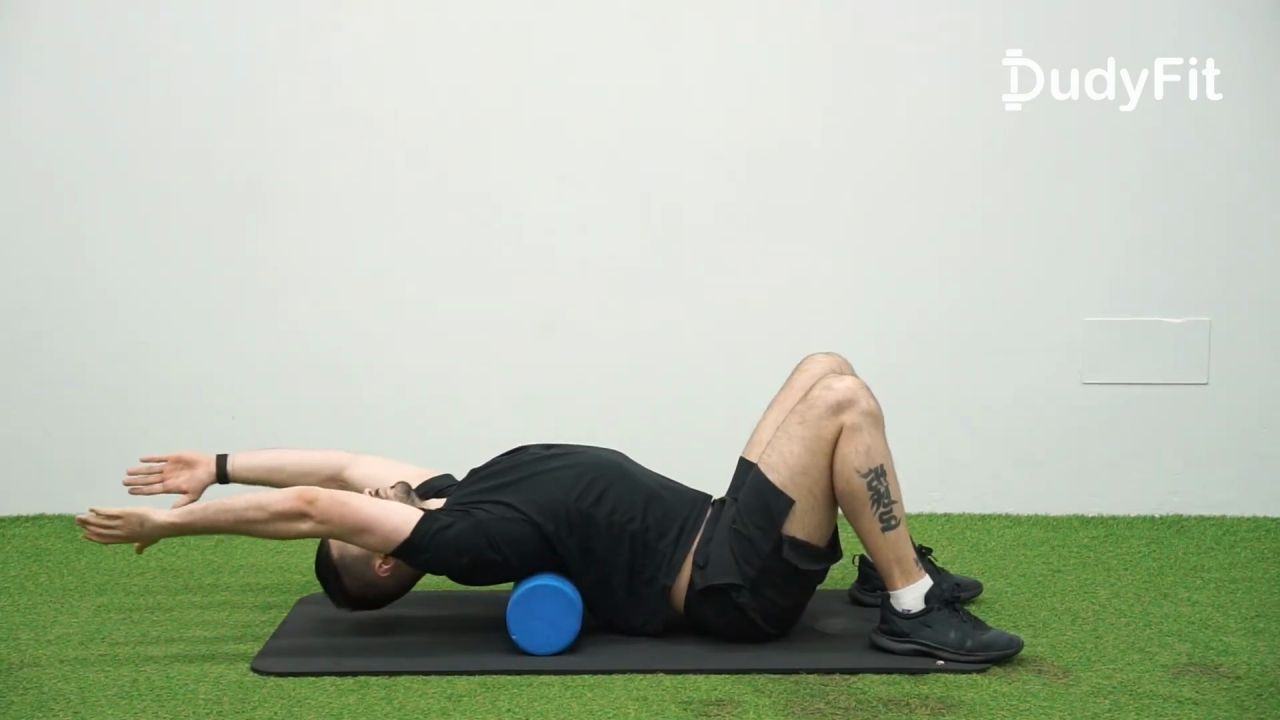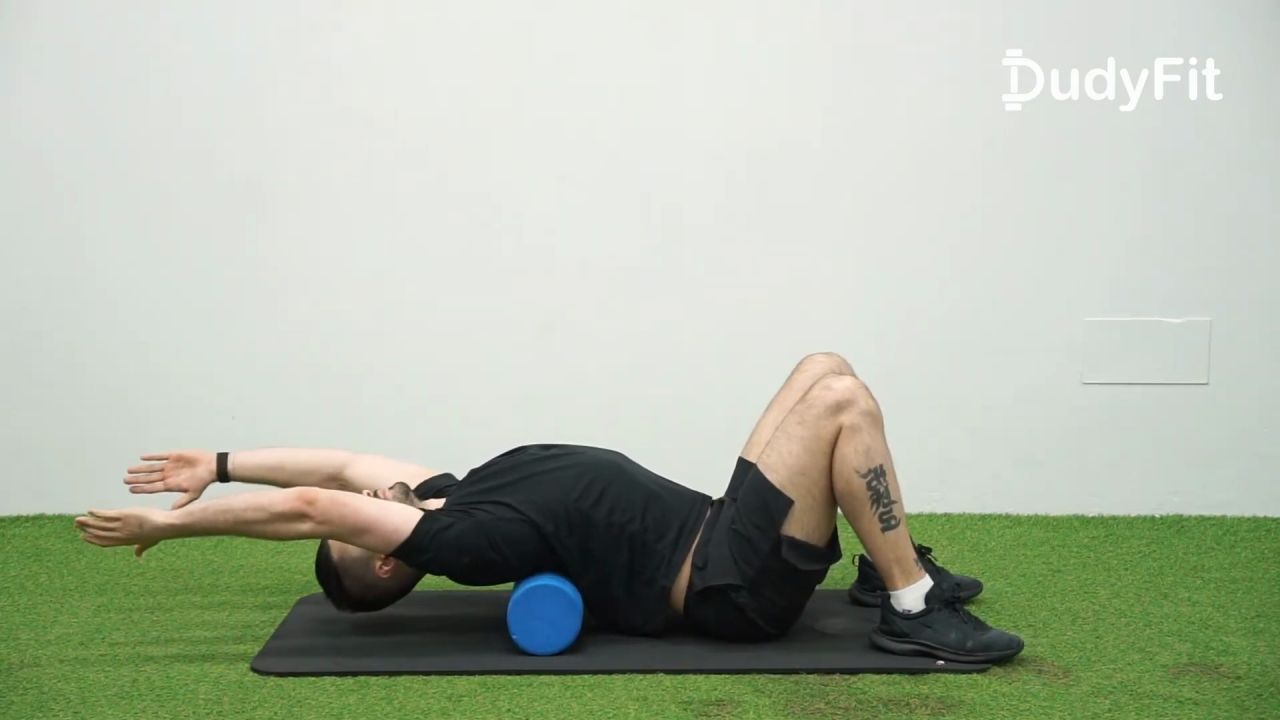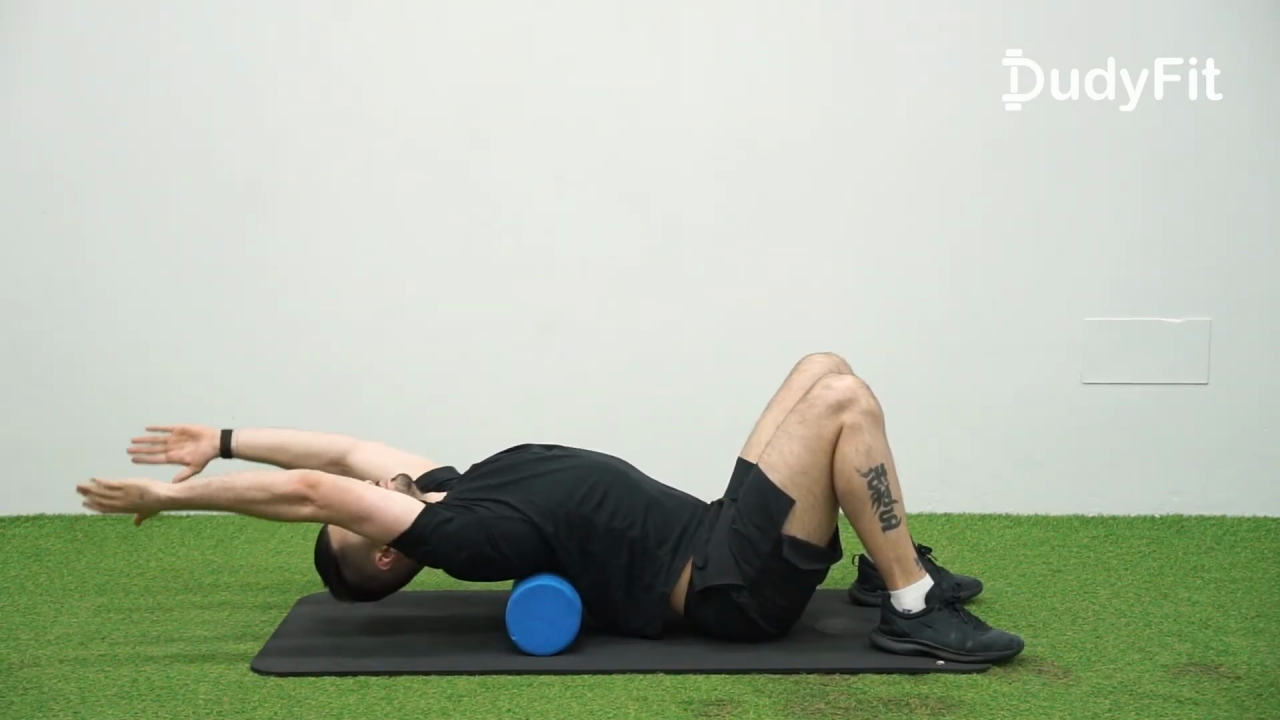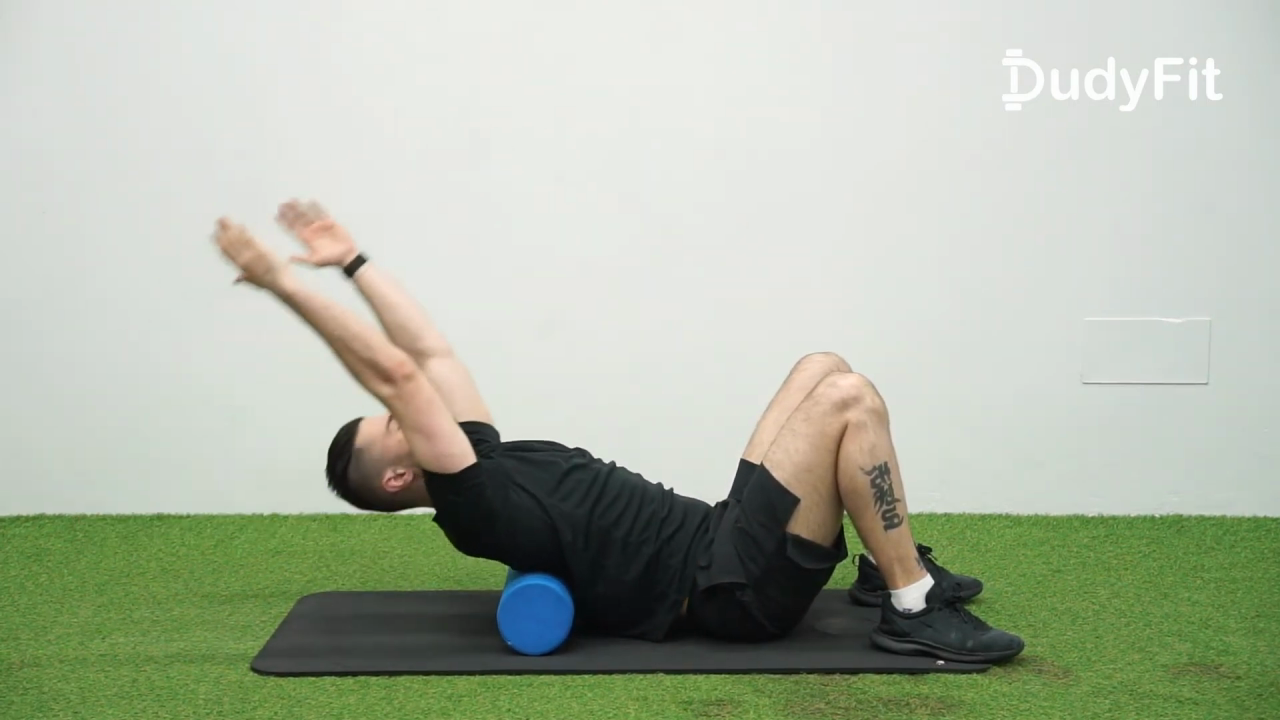
dt=0.5s
person 1, frame 1
left shoulder: (452, 498)
right shoulder: (461, 541)
left elbow: (340, 465)
right elbow: (315, 504)
left wrist: (215, 465)
right wrist: (169, 519)
left hip: (723, 539)
right hip: (733, 582)
left knee: (826, 370)
right knee: (841, 402)
left ankle: (893, 569)
right ankle: (912, 610)
person 1, frame 2
left shoulder: (453, 499)
right shoulder: (460, 540)
left elbow: (341, 465)
right elbow: (316, 505)
left wrist: (217, 464)
right wrist: (171, 521)
left hip: (720, 538)
right hip: (734, 582)
left knee: (826, 370)
right knee: (841, 402)
left ankle: (892, 569)
right ankle: (911, 609)
person 1, frame 3
left shoulder: (456, 489)
right shoulder: (461, 535)
left elbow: (347, 452)
right elbow: (313, 486)
left wrist: (218, 442)
right wrist: (170, 489)
left hip: (720, 539)
right hip: (733, 583)
left knee: (825, 370)
right knee: (843, 401)
left ankle: (894, 571)
right ankle: (915, 611)
person 1, frame 4
left shoulder: (483, 469)
right shoulder: (481, 510)
left elbow: (431, 356)
right elbow: (398, 374)
left wrist: (350, 263)
right wrist: (285, 286)
left hip: (722, 543)
right hip: (738, 588)
left knee: (824, 370)
right knee: (849, 400)
left ankle: (891, 574)
right ankle: (916, 610)
